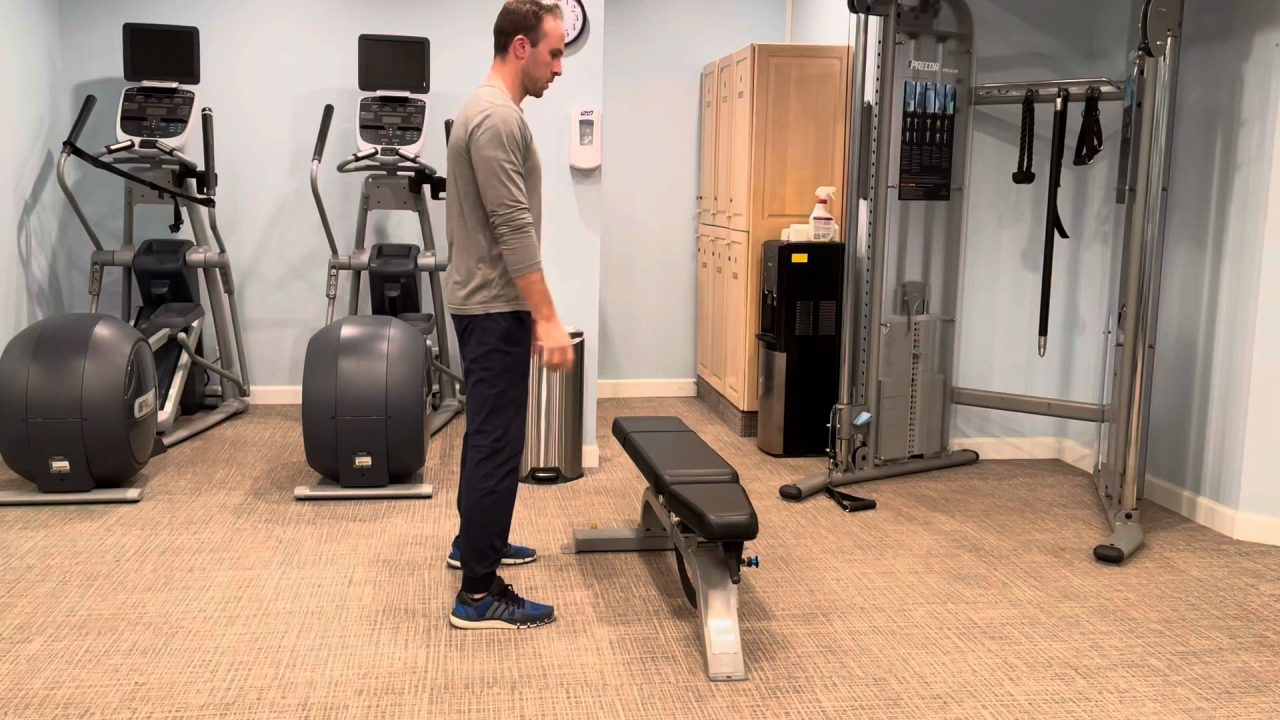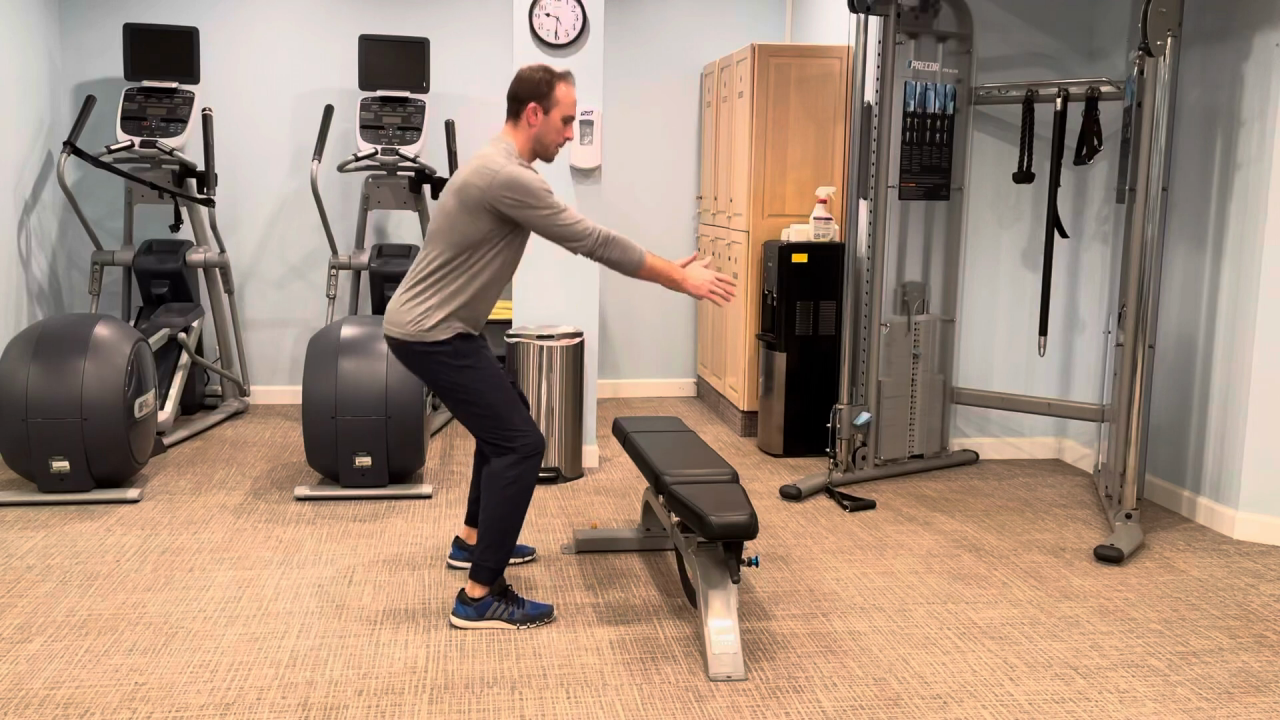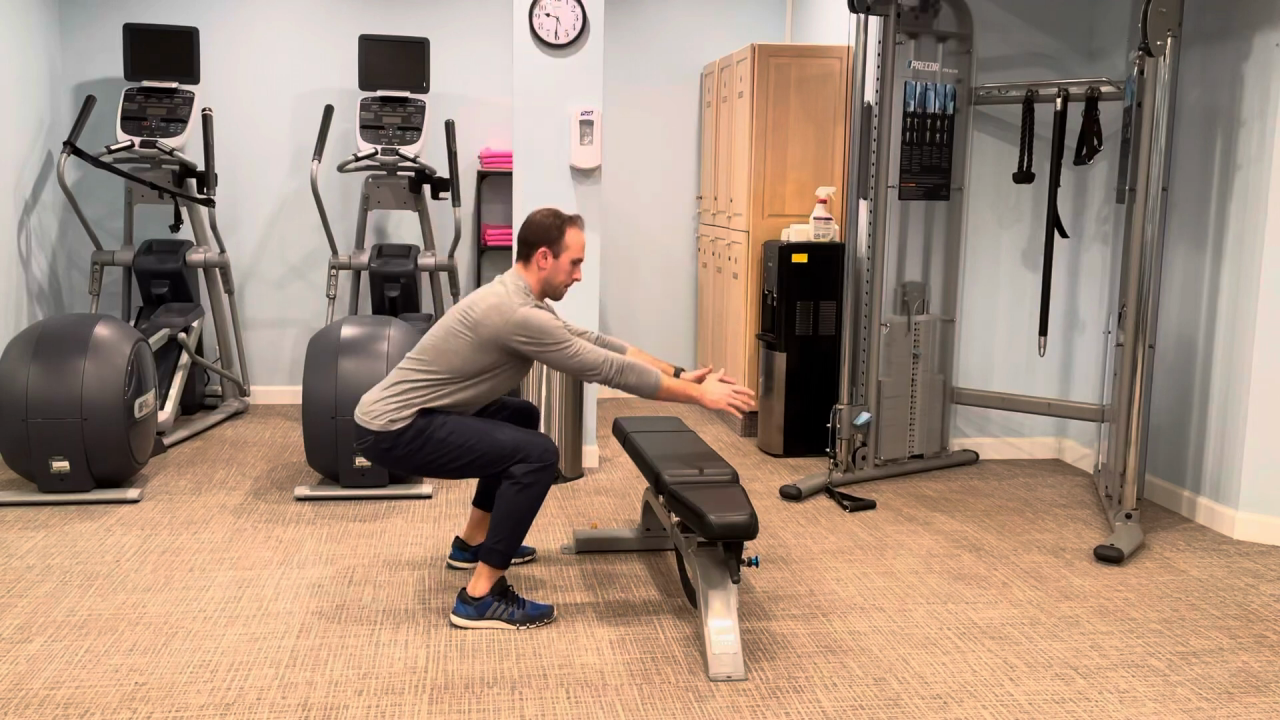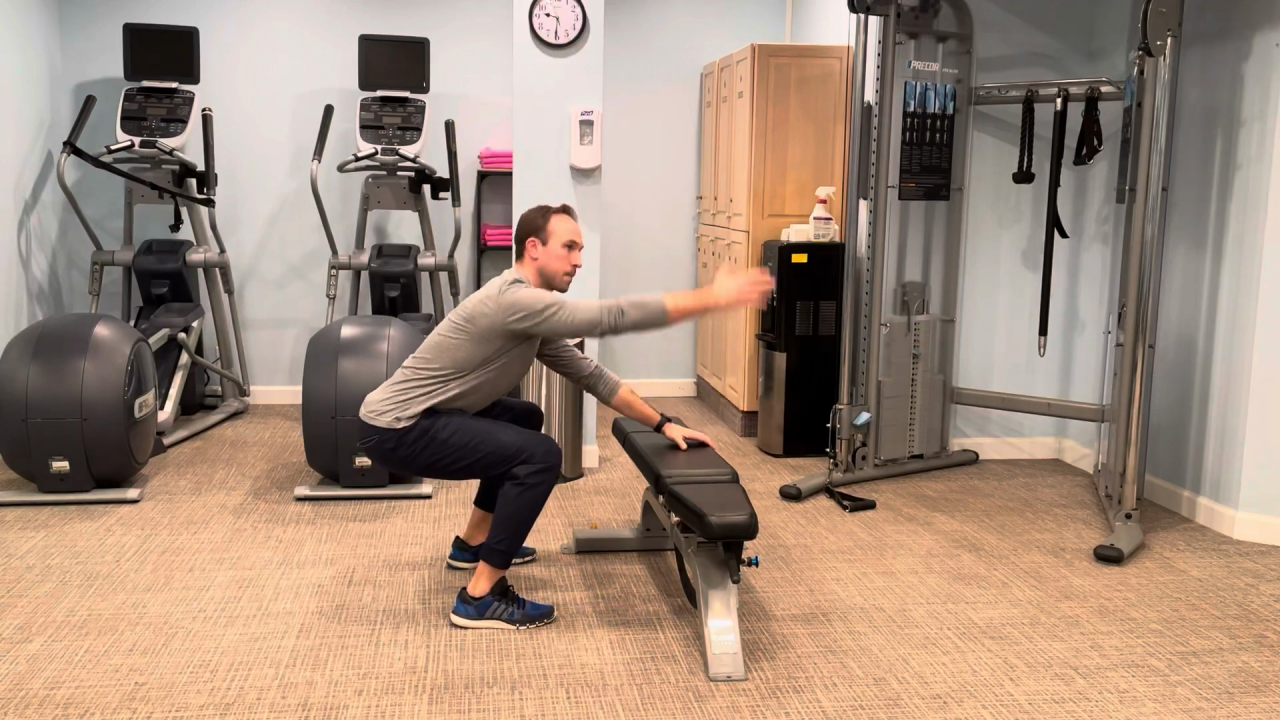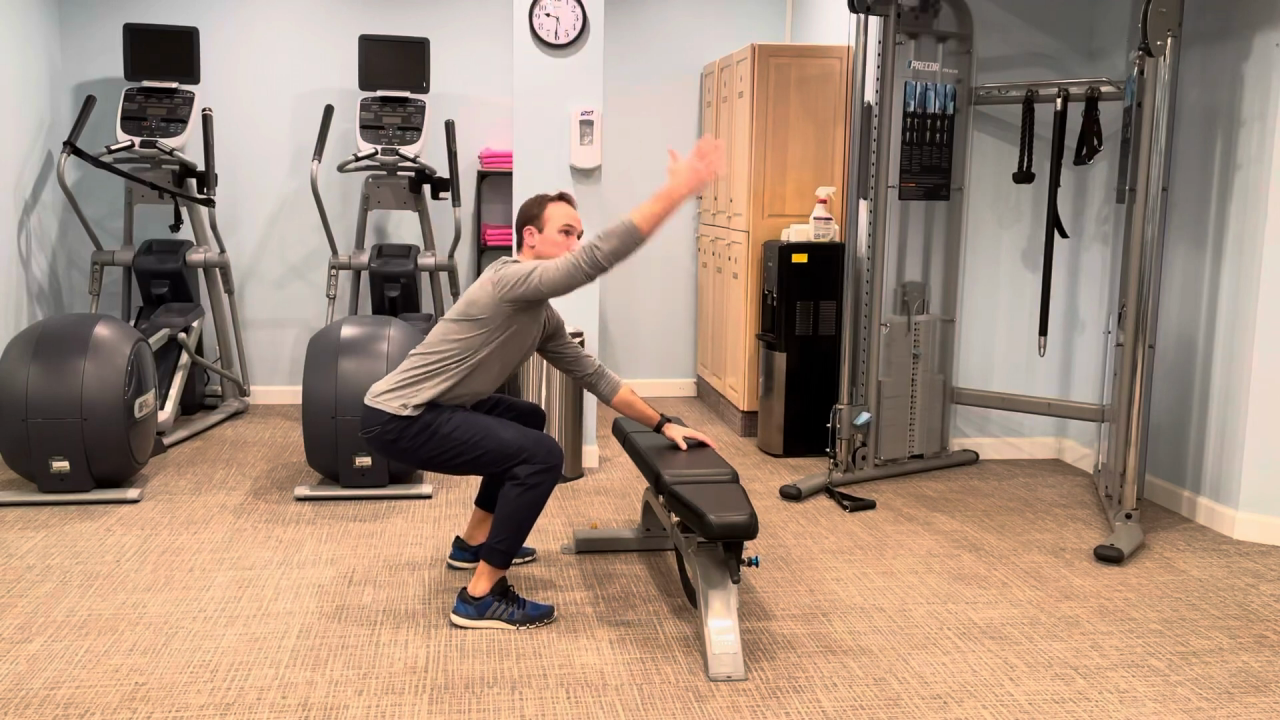
dt=0.7s
person 1, frame 1
left shoulder: (487, 109)
right shoulder: (498, 117)
right elbow: (513, 229)
left wrist: (534, 306)
right wrist: (545, 321)
left hip: (484, 301)
right hip: (494, 309)
left knee: (487, 429)
right knee: (498, 439)
left ankle: (477, 540)
right ankle: (478, 593)
person 1, frame 2
left shoulder: (502, 167)
right shoulder: (505, 175)
left elbow: (583, 236)
right elbow: (590, 240)
left wrist: (664, 269)
right wrist: (678, 278)
left hip: (436, 324)
right hip: (432, 332)
left knee: (503, 423)
right knee: (519, 442)
left ankle: (473, 537)
right ankle: (480, 596)
person 1, frame 3
left shoulder: (517, 299)
right shoulder: (517, 316)
left elbow: (594, 344)
right elbow: (607, 371)
left wrist: (679, 374)
right wrist: (699, 395)
left hip: (402, 415)
right hip: (392, 430)
left knee: (520, 419)
right knee: (536, 455)
left ankle: (474, 541)
right ankle: (480, 597)
person 1, frame 4
left shoulder: (528, 305)
right shoulder: (516, 300)
left elbow: (589, 373)
right elbow: (616, 317)
left wrist: (663, 424)
right wrist: (712, 298)
left hip: (412, 416)
right hip: (395, 430)
left knee: (524, 421)
right knee: (539, 455)
left ankle: (473, 542)
right ankle: (481, 596)
person 1, frame 5
left shoulder: (539, 315)
right shoulder: (513, 281)
left elbow: (592, 372)
right elbow: (598, 259)
left wrist: (662, 424)
right wrist: (677, 189)
left hip: (426, 409)
right hip: (398, 420)
left knee: (528, 425)
right knee: (540, 458)
left ankle: (475, 543)
right ankle: (480, 597)
